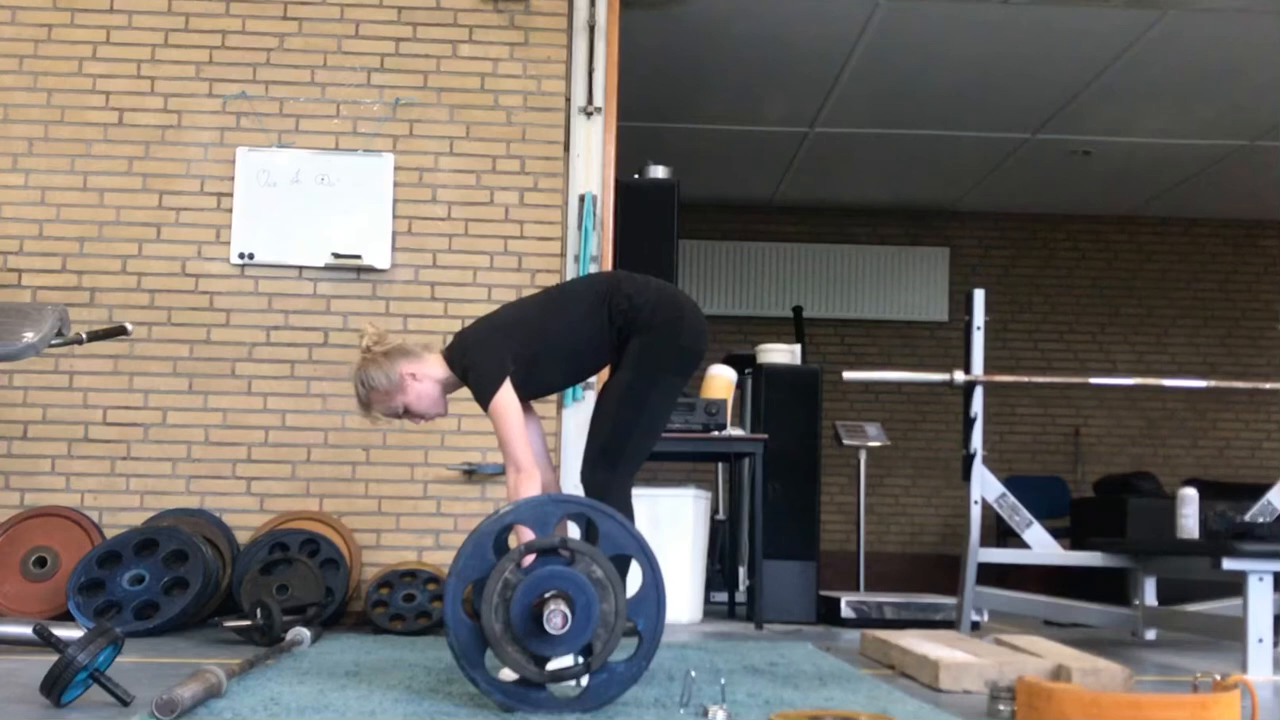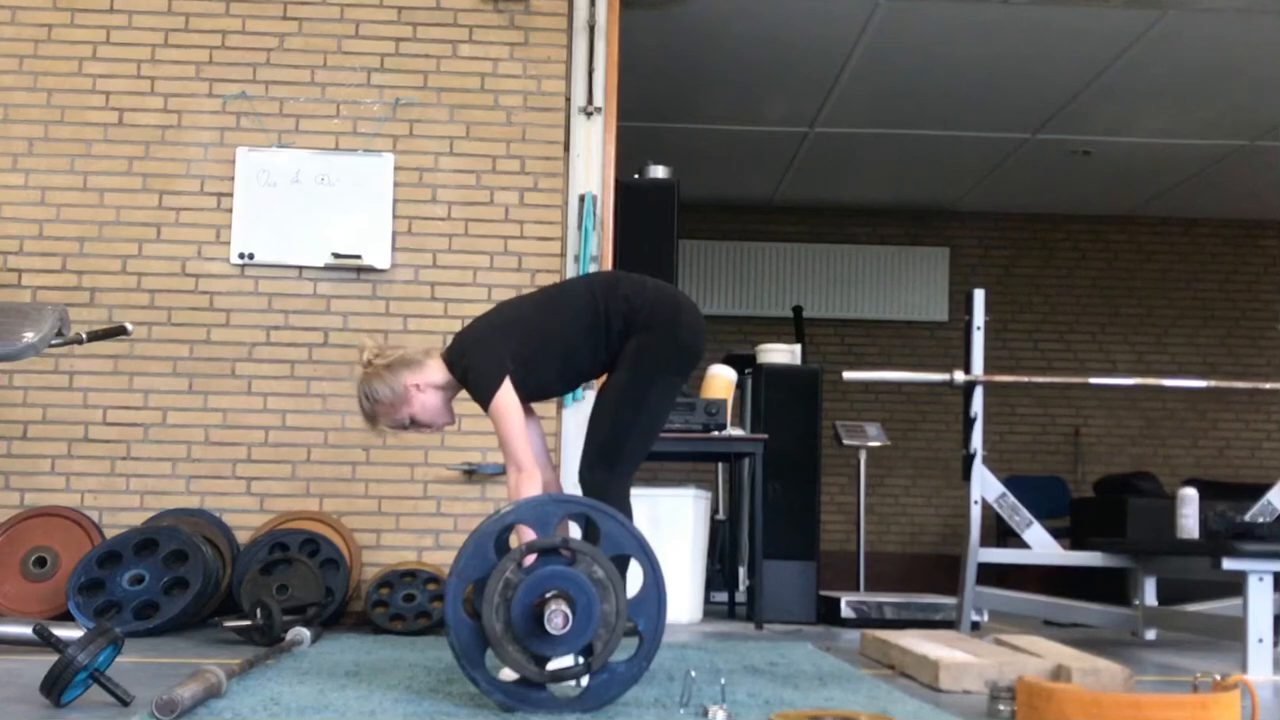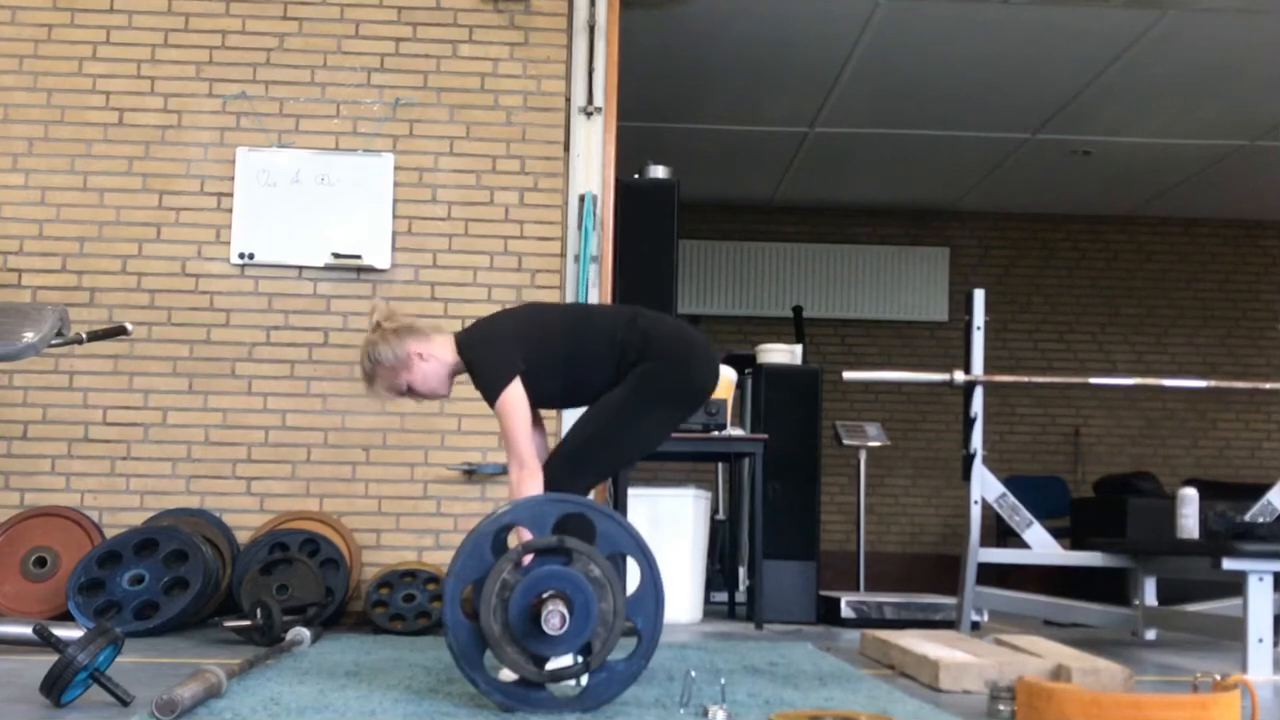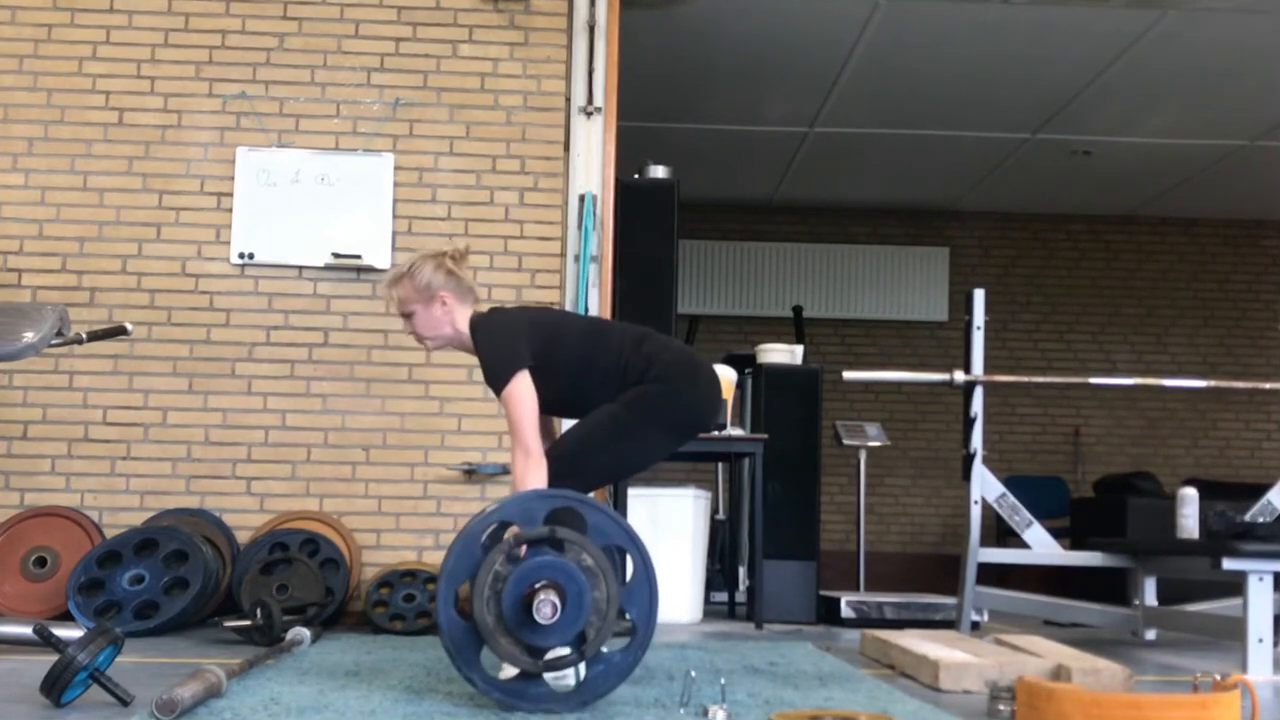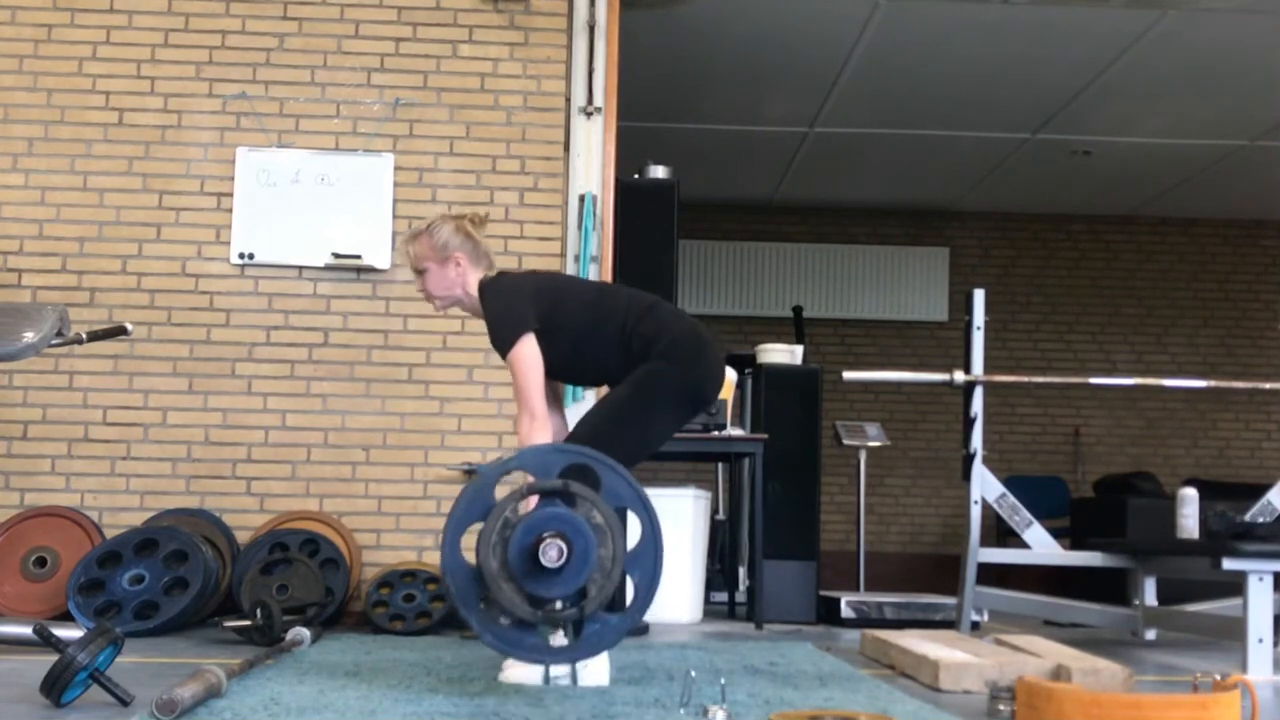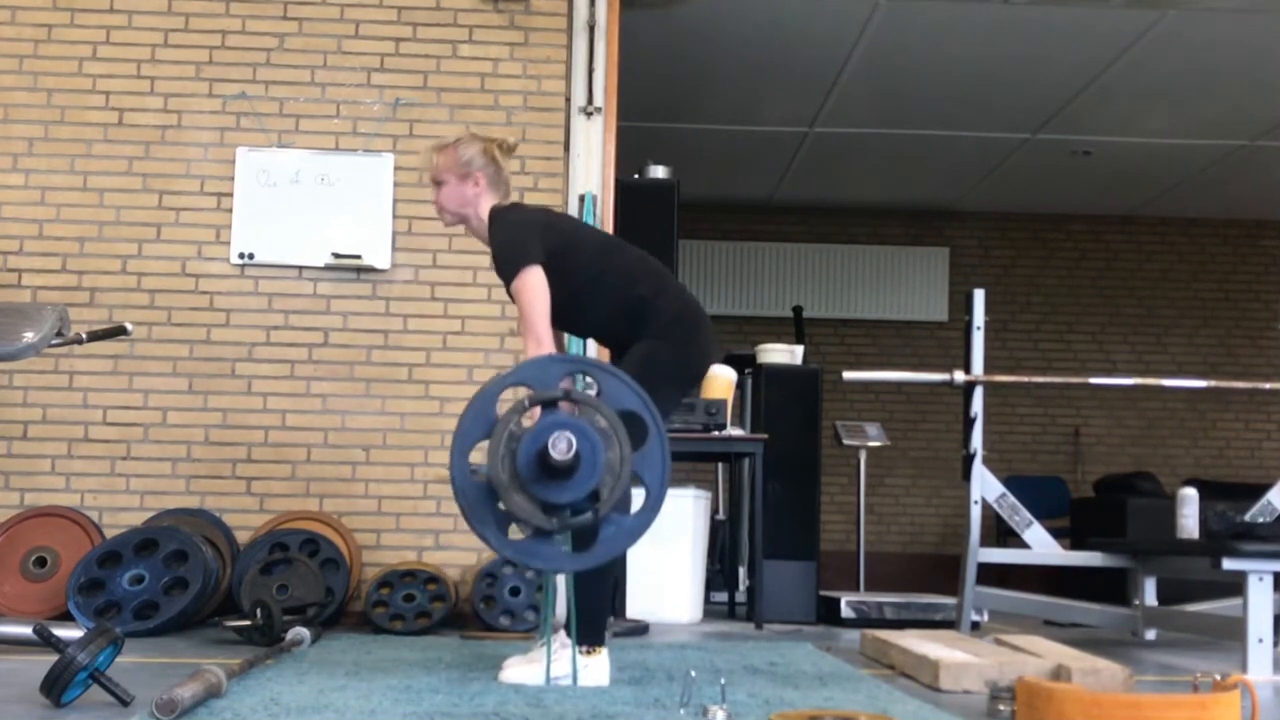
dt=0.5s
person 1, frame 1
left shoulder: (479, 360)
right shoulder: (479, 359)
left elbow: (522, 472)
right elbow: (540, 471)
left hip: (664, 327)
right hip: (656, 328)
left knee: (605, 477)
right knee: (603, 477)
person 1, frame 2
left shoulder: (478, 362)
right shoulder: (485, 361)
left elbow: (523, 472)
right elbow: (540, 471)
left hip: (662, 328)
right hip: (656, 328)
left knee: (602, 477)
right knee: (600, 477)
person 1, frame 3
left shoulder: (485, 353)
right shoulder: (490, 348)
left elbow: (525, 467)
right elbow: (538, 460)
left hip: (675, 365)
right hip: (674, 367)
left knee: (565, 479)
right knee: (559, 482)
person 1, frame 4
left shoulder: (496, 339)
right shoulder: (503, 333)
left elbow: (529, 454)
right elbow: (541, 451)
left hip: (675, 388)
right hip: (680, 387)
left knee: (554, 484)
right knee: (555, 485)
person 1, frame 5
left shoulder: (502, 300)
right shoulder: (514, 297)
left elbow: (534, 418)
right elbow: (549, 412)
left hip: (677, 362)
right hip: (678, 363)
right knee: (572, 488)
person 1, frame 6
left shoulder: (512, 230)
right shoulder: (521, 228)
left elbow: (538, 343)
right elbow: (551, 342)
left hip: (668, 339)
right hip: (666, 338)
left ankle: (586, 652)
right ankle: (580, 637)
